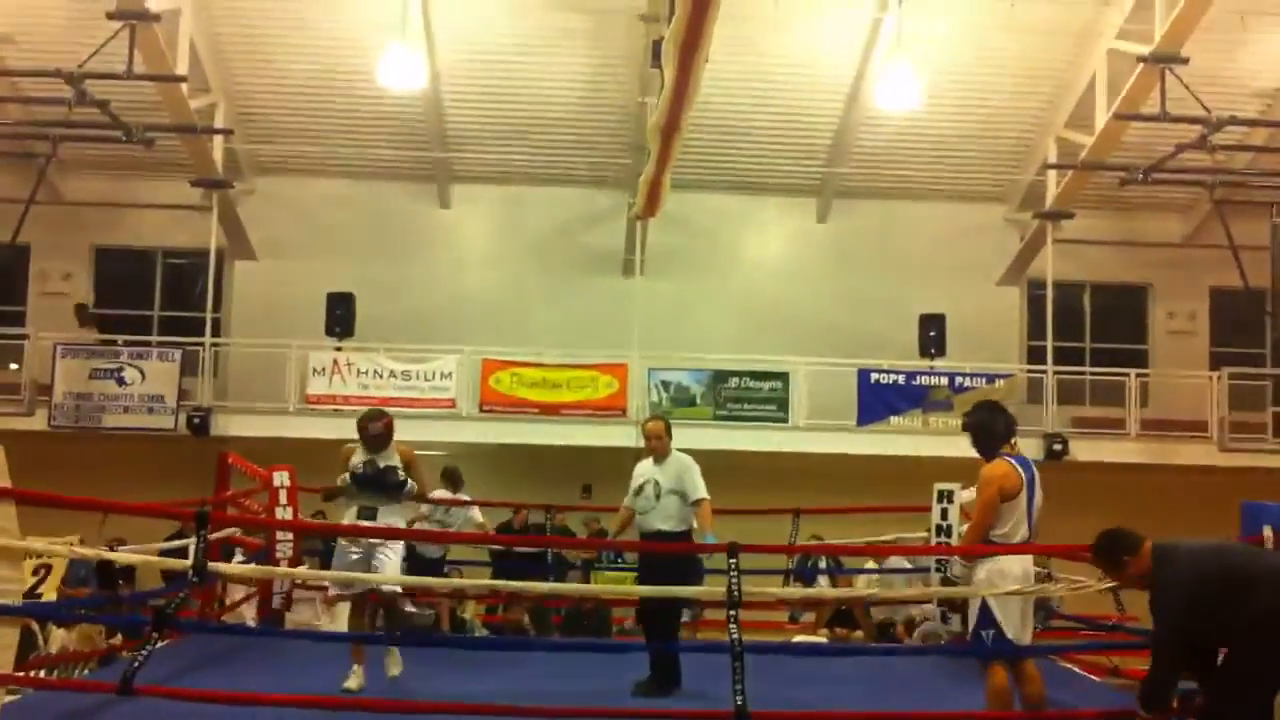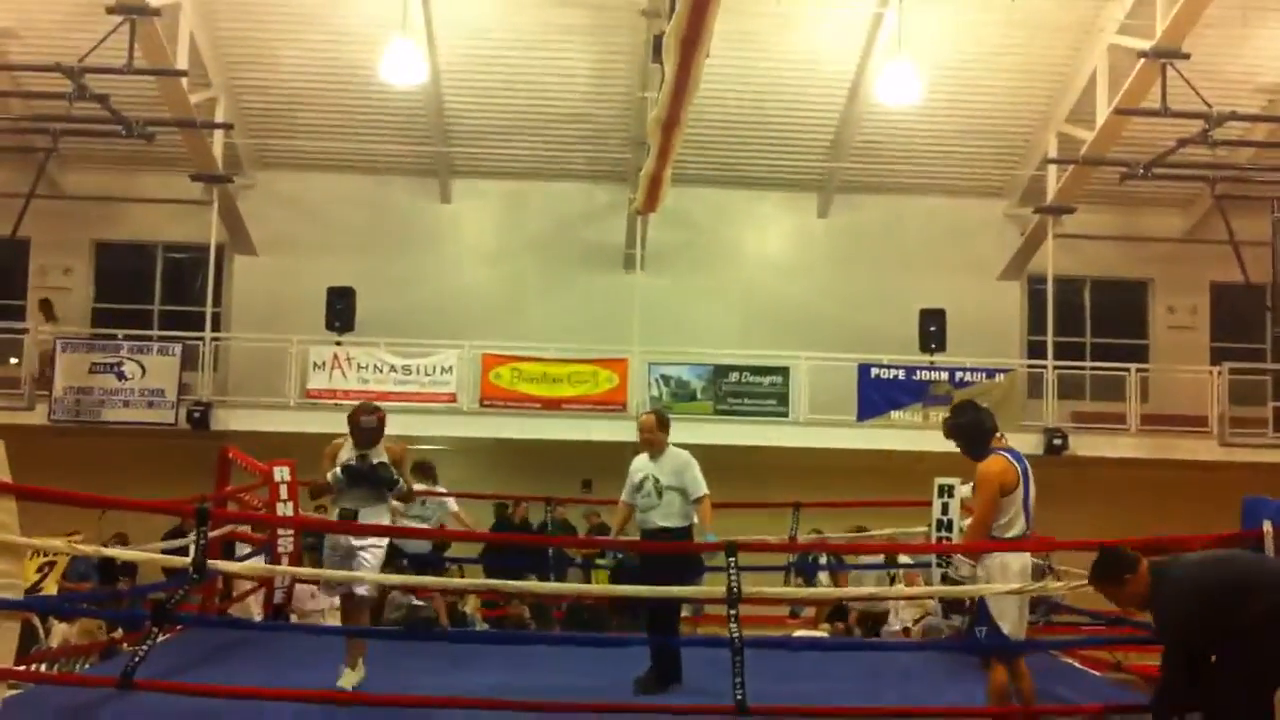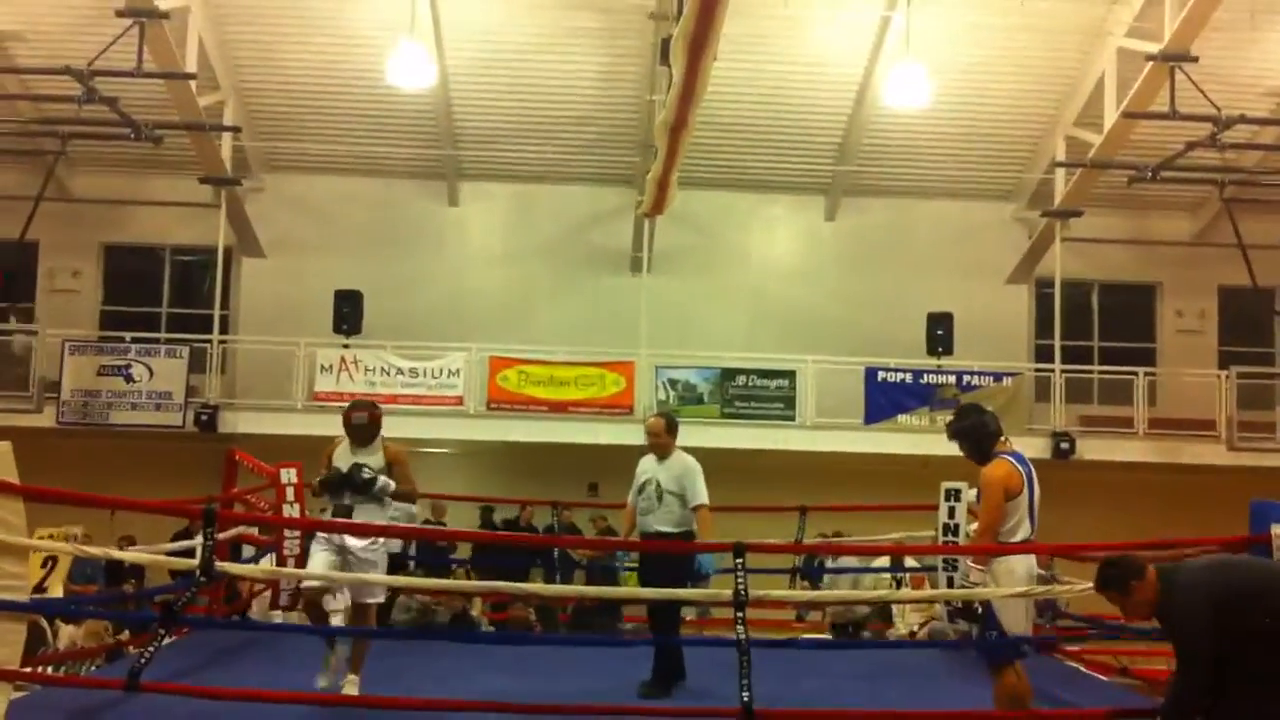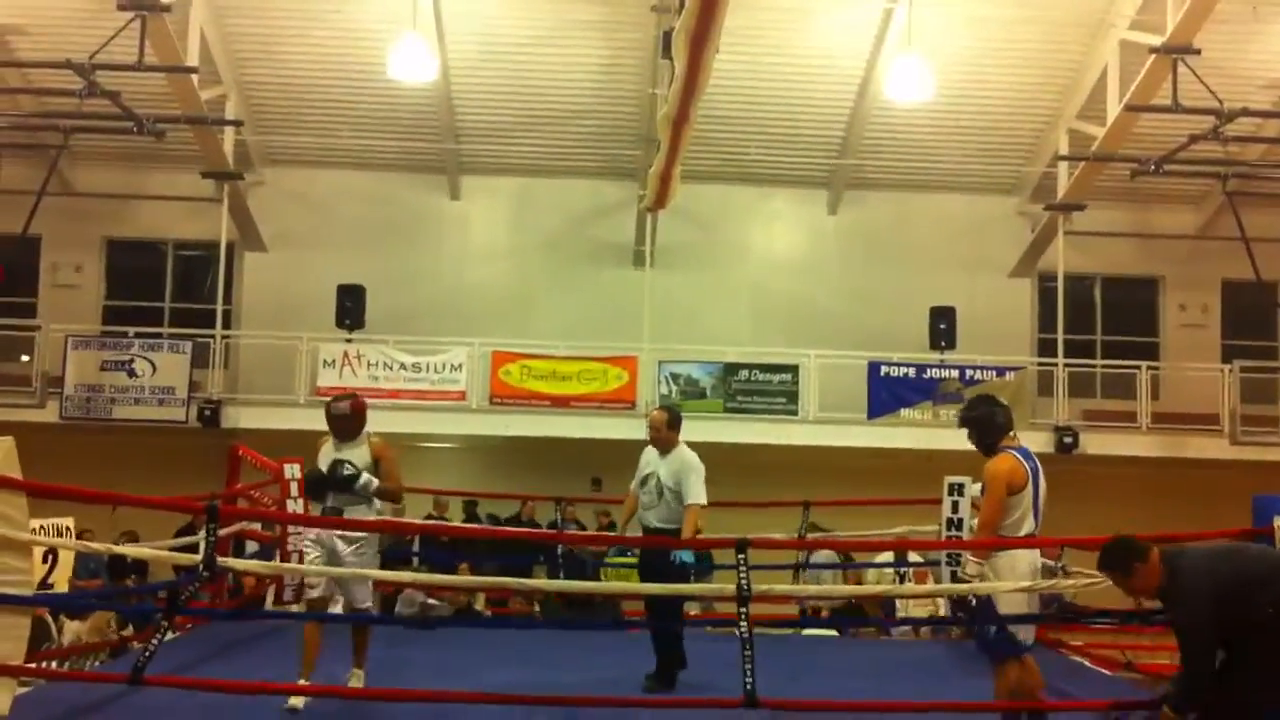
dt=0.3s
person 1, frame 1
left shoulder: (994, 471)
right shoulder: (1028, 466)
left elbow: (978, 529)
left wrist: (956, 570)
left hip: (996, 566)
right hip: (1021, 562)
left knee: (995, 658)
right knee: (1019, 655)
person 1, frame 2
left shoulder: (991, 467)
right shoulder: (1017, 459)
left elbow: (980, 528)
left hip: (996, 561)
right hip: (1017, 557)
left knee: (993, 654)
right knee: (1012, 651)
right ankle: (1029, 711)
person 1, frame 3
left shoulder: (994, 472)
right shoulder: (1022, 463)
left elbow: (987, 535)
left wrist: (971, 583)
left hip: (1003, 567)
right hip: (1023, 562)
left knee: (999, 659)
right knee: (1011, 655)
right ankle: (1027, 714)
person 1, frame 4
left shoulder: (999, 466)
right shoulder: (1029, 458)
left elbow: (987, 529)
left wrist: (968, 575)
left hip: (1004, 561)
right hip: (1027, 556)
left knee: (1002, 654)
right knee: (1019, 650)
person 2, frame 1
left shoulder: (404, 455)
right shoulder: (349, 453)
left elbow: (421, 495)
right elbow: (326, 494)
left wrist: (403, 484)
right wrist: (349, 479)
left hip: (389, 529)
right hip: (354, 528)
left knee: (389, 594)
right knee: (357, 599)
left ankle: (392, 644)
right ankle: (358, 668)
person 2, frame 2
left shoulder: (394, 453)
right shoulder: (336, 449)
left elbow: (407, 495)
right elbow: (314, 492)
left wrist: (393, 482)
right wrist: (341, 474)
left hip: (372, 531)
left knee: (362, 599)
right knee: (347, 599)
left ankle: (350, 672)
right ankle: (355, 660)
person 2, frame 3
left shoulder: (392, 452)
right shoulder: (336, 447)
left elbow: (411, 494)
right elbow: (317, 490)
left wrist: (378, 483)
right wrist: (324, 483)
left hip: (367, 533)
right hip: (331, 528)
left knee: (363, 605)
right knee: (310, 593)
left ankle: (353, 677)
right ankle: (331, 651)
person 2, frame 4
left shoulder: (378, 448)
right shoulder: (323, 444)
left elbow: (396, 493)
left wrist: (361, 480)
right wrist: (310, 484)
left hip: (356, 534)
right hip: (318, 530)
left knee: (359, 607)
right knee: (315, 606)
left ankle: (357, 672)
right ankle: (304, 683)
person 3, frame 1
left shoulder: (684, 464)
right shoulder: (641, 468)
left elbow: (701, 501)
right elbow: (629, 507)
left wrist: (707, 534)
right wrist: (611, 537)
left hip: (675, 545)
right hip: (648, 545)
left knee: (665, 614)
right knee: (649, 613)
left ankle: (663, 679)
right ankle: (665, 675)
person 3, frame 2
left shoulder: (682, 460)
right shoulder: (637, 463)
left elbow: (701, 498)
right elbow: (627, 502)
left wrist: (708, 534)
right wrist: (613, 536)
left hip: (675, 541)
right hip: (648, 541)
left knee: (664, 609)
right knee: (652, 609)
left ankle: (661, 674)
right ankle: (669, 670)
person 3, frame 3
left shoulder: (687, 465)
right shoulder: (644, 463)
left elbow: (701, 507)
right elbow: (634, 504)
left wrist: (703, 545)
right wrist: (624, 540)
left hip: (675, 546)
right hip: (649, 544)
left knee: (664, 613)
right knee: (657, 613)
left ankle: (662, 679)
right ankle: (673, 671)
person 3, frame 4
left shoulder: (688, 461)
right shoulder: (648, 454)
left elbow: (694, 505)
right elbow: (635, 493)
left wrist: (685, 542)
right wrist: (621, 528)
left hip: (673, 541)
right hip: (650, 538)
left knee: (666, 608)
right knee: (654, 607)
left ankle: (665, 675)
right ankle: (674, 659)
